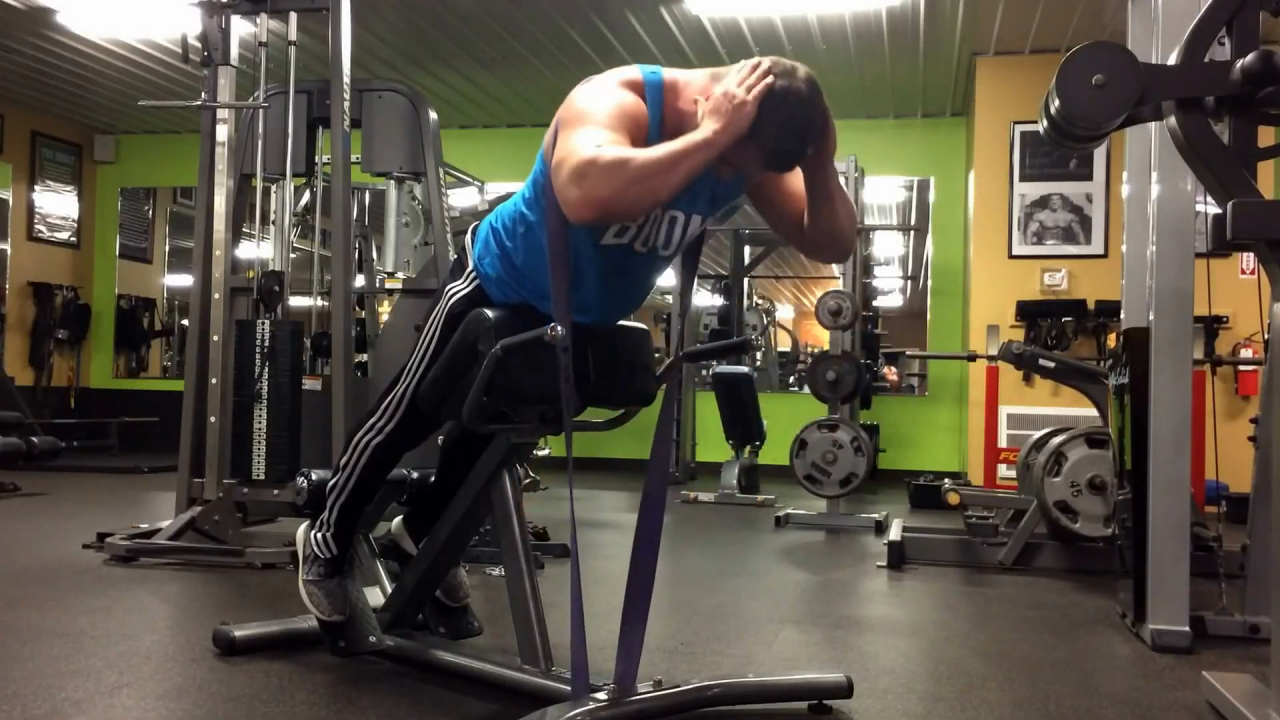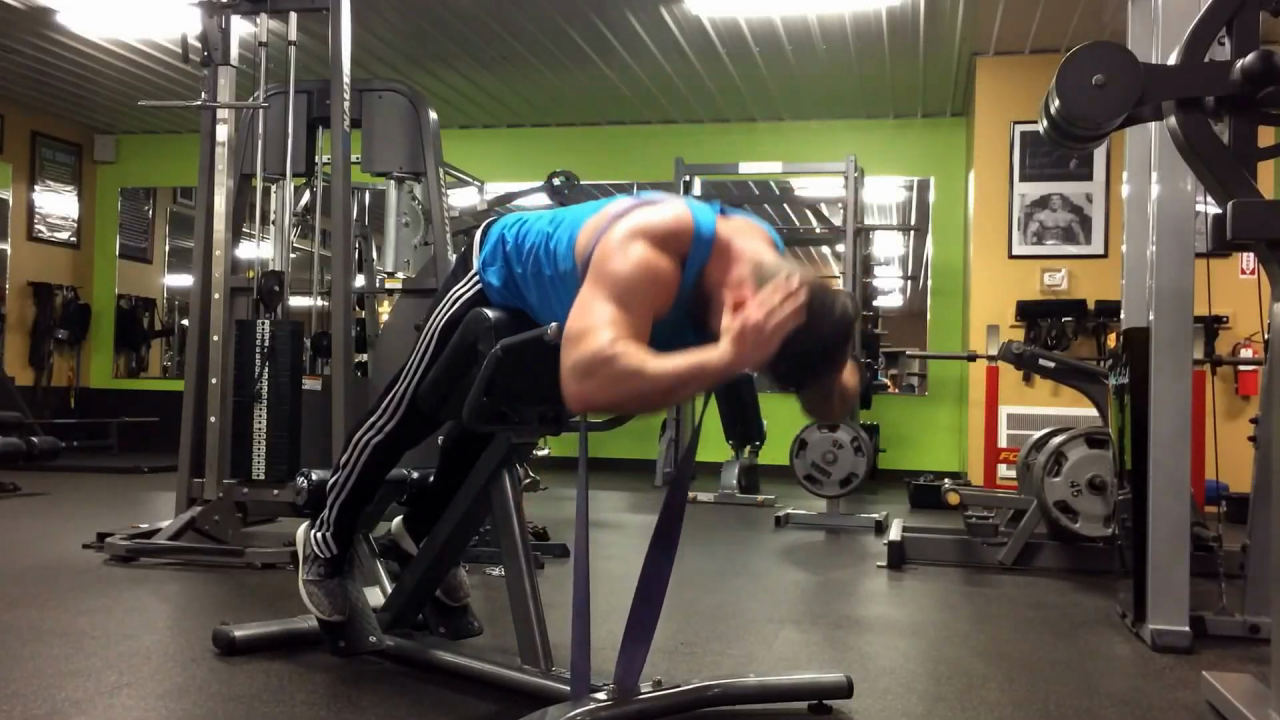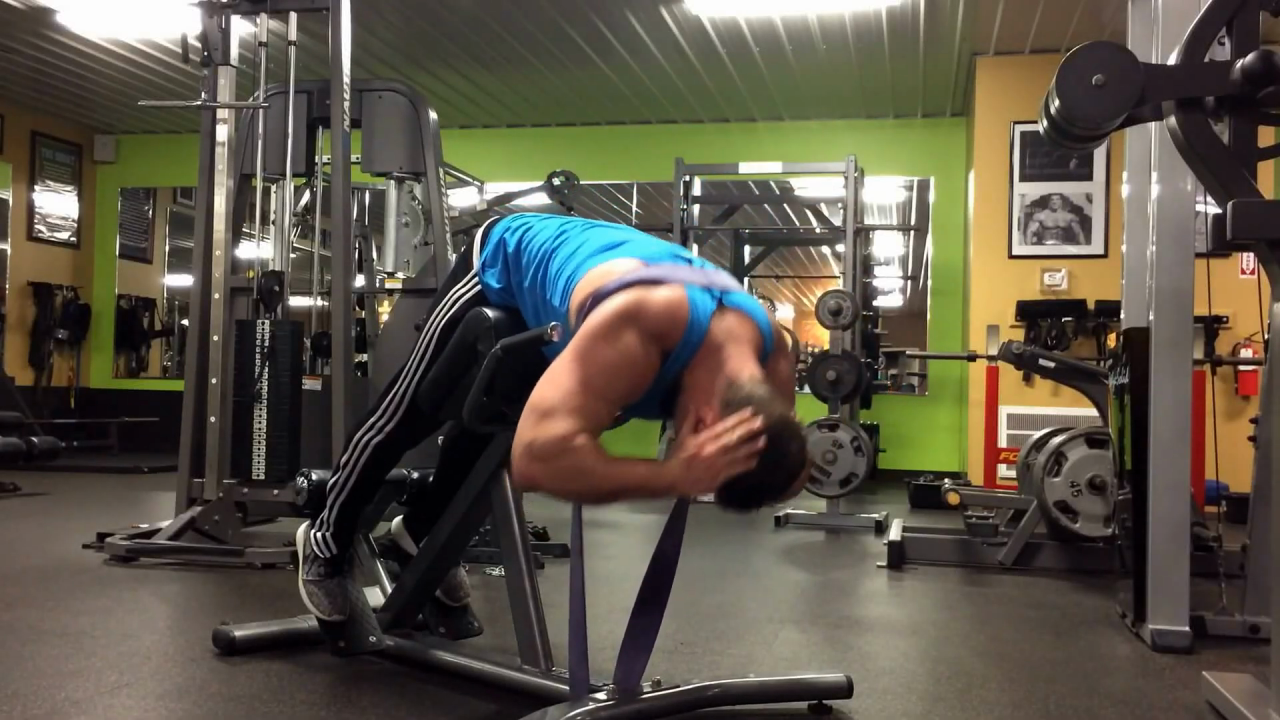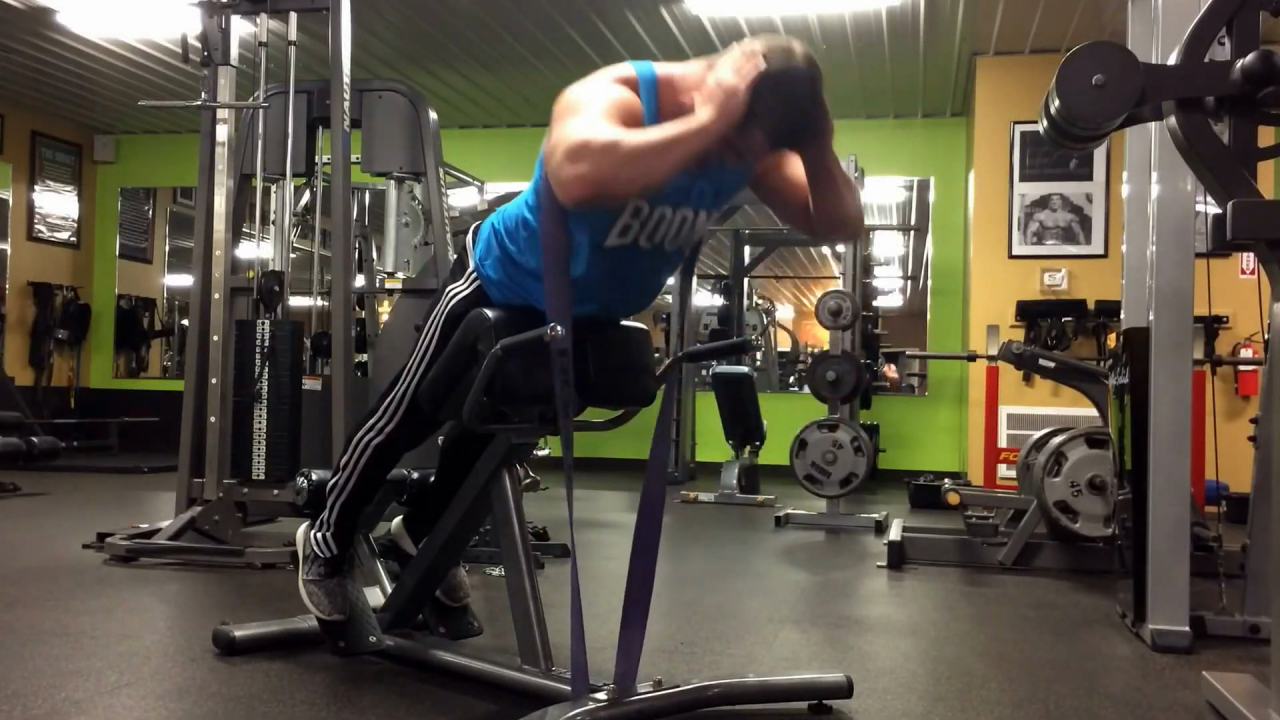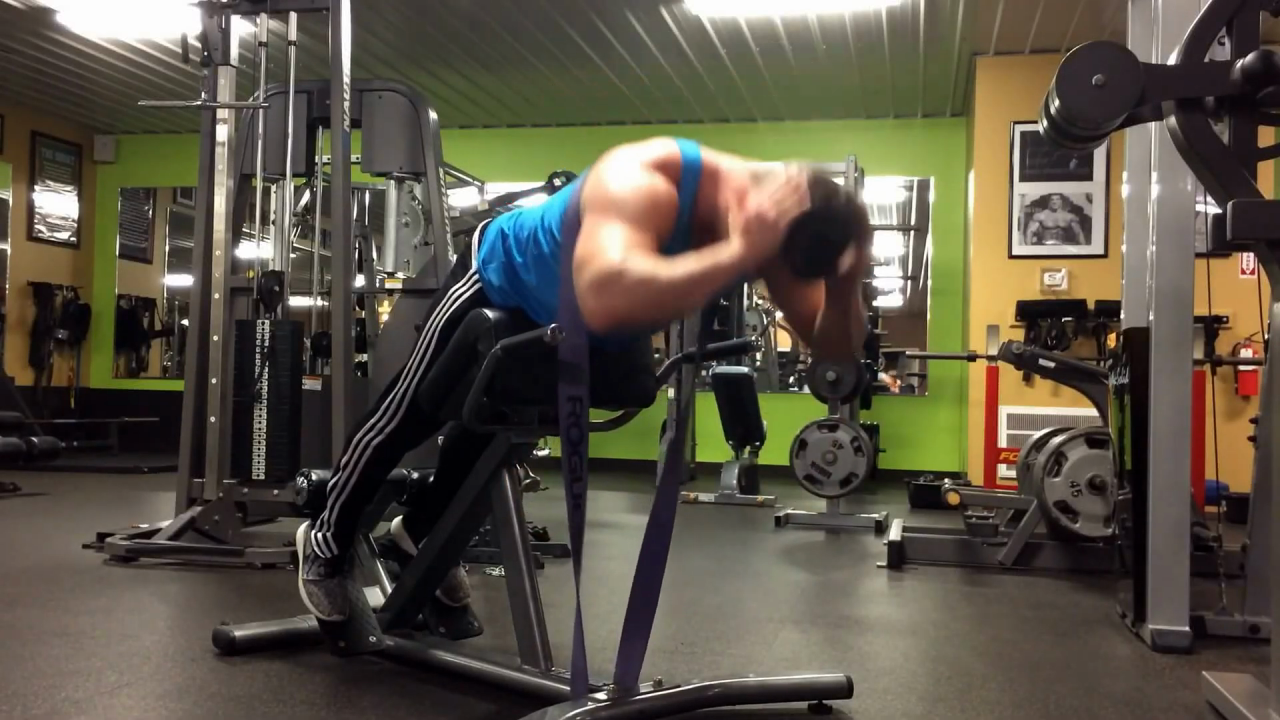
dt=0.5s
person 1, frame 1
left shoulder: (743, 157)
right shoulder: (615, 101)
left elbow: (832, 245)
right elbow: (587, 194)
left wrist: (819, 165)
right wrist: (711, 135)
left hip: (584, 319)
right hip: (500, 285)
right knee: (406, 420)
left ankle: (424, 533)
right ankle: (326, 544)
person 1, frame 2
left shoulder: (780, 277)
right shoulder: (650, 252)
left elbow: (838, 389)
right elbow: (587, 379)
left wrist: (837, 388)
right wrist: (723, 357)
left hip: (556, 310)
right hip: (504, 272)
right knee: (410, 415)
left ankle: (423, 530)
right ankle: (326, 544)
person 1, frame 3
left shoulder: (769, 354)
right shoulder: (636, 326)
left elbow: (774, 456)
right elbow: (536, 456)
left wrist: (785, 474)
right wrist: (674, 475)
right hip: (508, 267)
right knee: (410, 417)
left ankle: (423, 530)
right ankle: (327, 544)
person 1, frame 4
left shoulder: (750, 147)
right shoulder: (612, 97)
left elbow: (839, 226)
right elbow: (579, 175)
left wrist: (819, 152)
right wrist: (705, 123)
left hip: (593, 319)
right hip: (502, 284)
right knee: (408, 421)
left ankle: (424, 533)
right ankle: (327, 545)
person 1, frame 5
left shoulder: (766, 221)
right shoulder: (645, 180)
left elbow: (835, 344)
right elbow: (607, 297)
left wrist: (845, 279)
right wrist: (739, 252)
right hip: (505, 281)
right knee: (408, 418)
left ankle: (424, 530)
right ankle: (326, 543)
